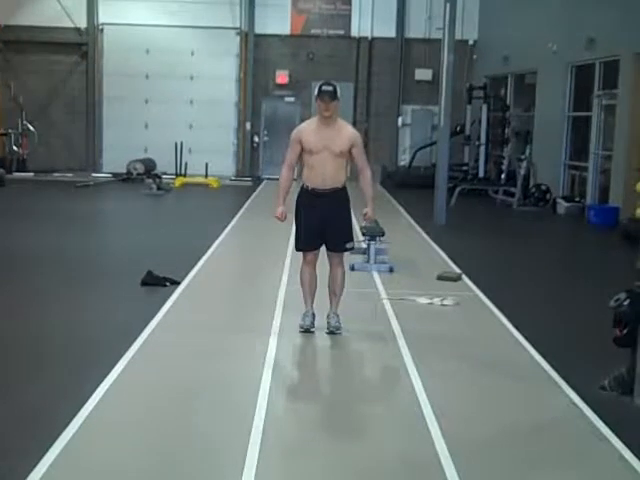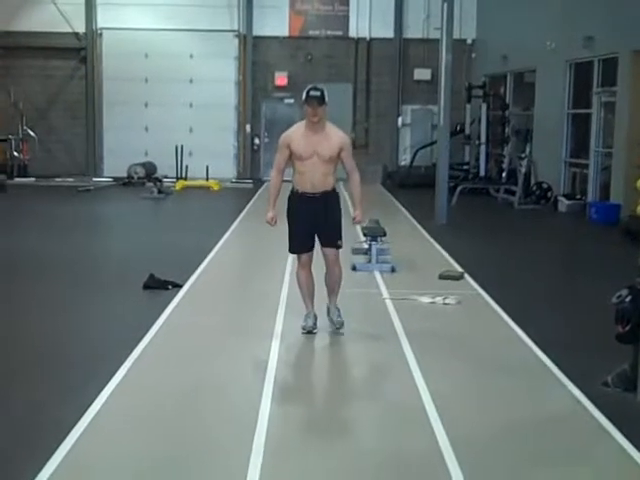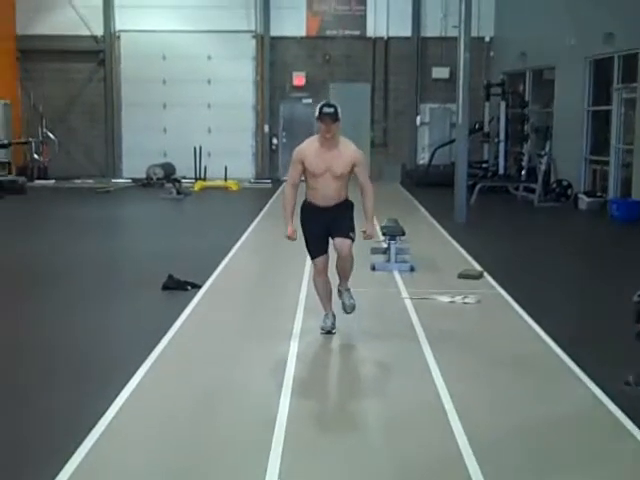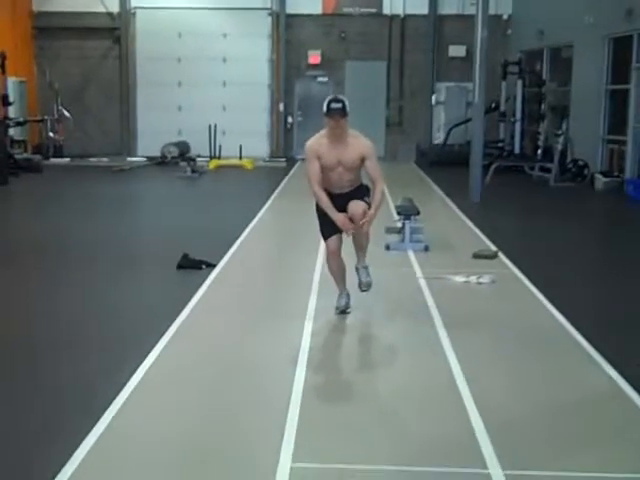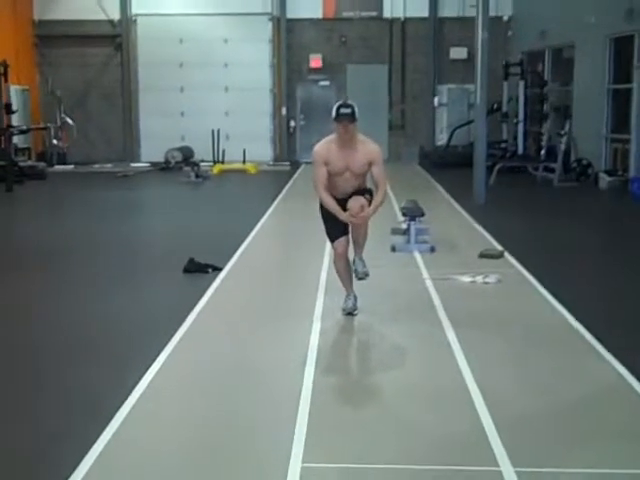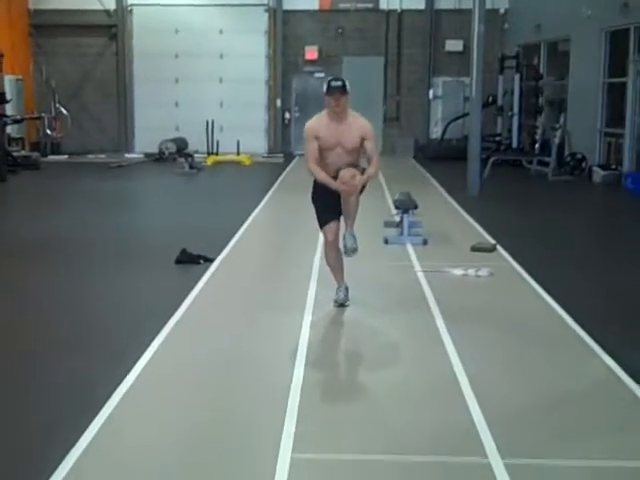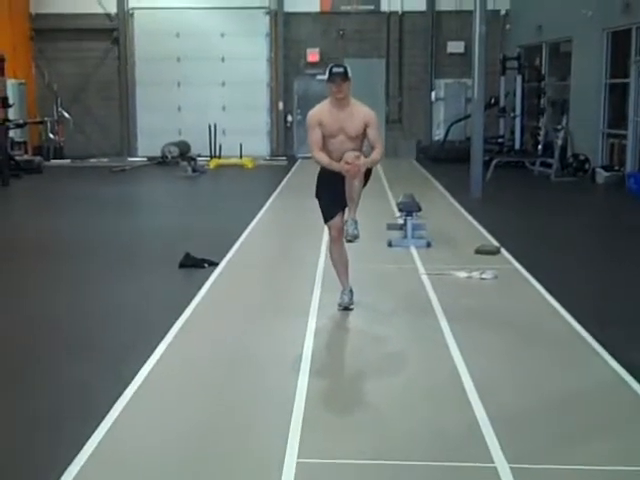
dt=0.7s
person 1, frame 1
left shoulder: (351, 134)
right shoulder: (301, 132)
left elbow: (364, 170)
right elbow: (288, 168)
left wrist: (369, 203)
right wrist: (281, 202)
left hip: (337, 199)
right hip: (309, 198)
left knee: (336, 259)
right knee: (309, 258)
left ankle: (333, 313)
right ankle: (309, 311)
person 1, frame 2
left shoulder: (340, 138)
right shoulder: (289, 137)
left elbow: (352, 173)
right elbow: (277, 172)
left wrist: (358, 207)
right wrist: (271, 207)
left hip: (328, 201)
right hip: (299, 201)
left knee: (332, 256)
right knee: (304, 260)
left ankle: (333, 306)
right ankle: (310, 312)
person 1, frame 3
left shoulder: (353, 153)
right shoulder: (302, 151)
left elbow: (366, 187)
right elbow: (290, 186)
left wrist: (370, 221)
right wrist: (289, 222)
left hip: (341, 210)
right hip: (312, 212)
left knee: (344, 250)
right knee: (319, 265)
left ankle: (344, 287)
right ankle: (328, 313)
person 1, frame 4
left shoulder: (363, 145)
right shoulder: (313, 146)
left elbow: (378, 182)
right elbow: (315, 186)
left wrist: (373, 211)
right wrist: (335, 216)
left hip: (356, 192)
right hip: (327, 198)
left knee: (358, 213)
right knee: (332, 248)
left ankle: (362, 264)
right ankle: (342, 293)
person 1, frame 5
left shoulder: (371, 150)
right shoulder: (321, 150)
left elbow: (381, 188)
right elbow: (321, 190)
left wrist: (371, 211)
right wrist: (342, 215)
left hip: (359, 197)
right hip: (332, 203)
left knee: (359, 210)
right knee: (339, 249)
left ankle: (359, 258)
right ankle: (350, 295)
person 1, frame 6
left shoulder: (363, 126)
right shoulder: (313, 127)
left elbow: (374, 162)
right elbow: (312, 164)
left wrist: (362, 179)
right wrist: (334, 184)
left hip: (352, 180)
right hip: (325, 185)
left knee: (352, 176)
right knee: (330, 237)
left ankle: (350, 232)
right ankle: (341, 286)
person 1, frame 7
left shoulder: (366, 113)
right shoulder: (316, 114)
left elbow: (378, 149)
right elbow: (316, 152)
left wrist: (366, 162)
right wrist: (338, 166)
left hip: (358, 173)
right hip: (329, 175)
left knee: (355, 169)
right knee: (334, 233)
left ankle: (352, 219)
right ankle: (346, 288)
